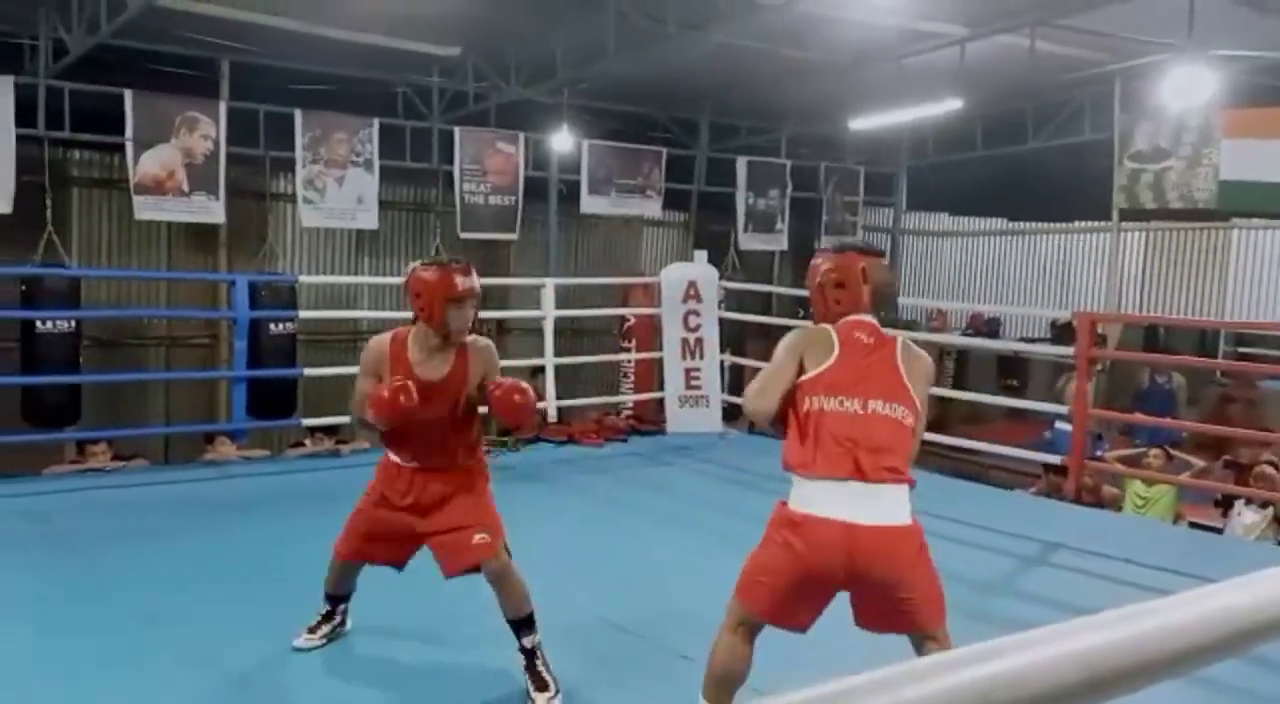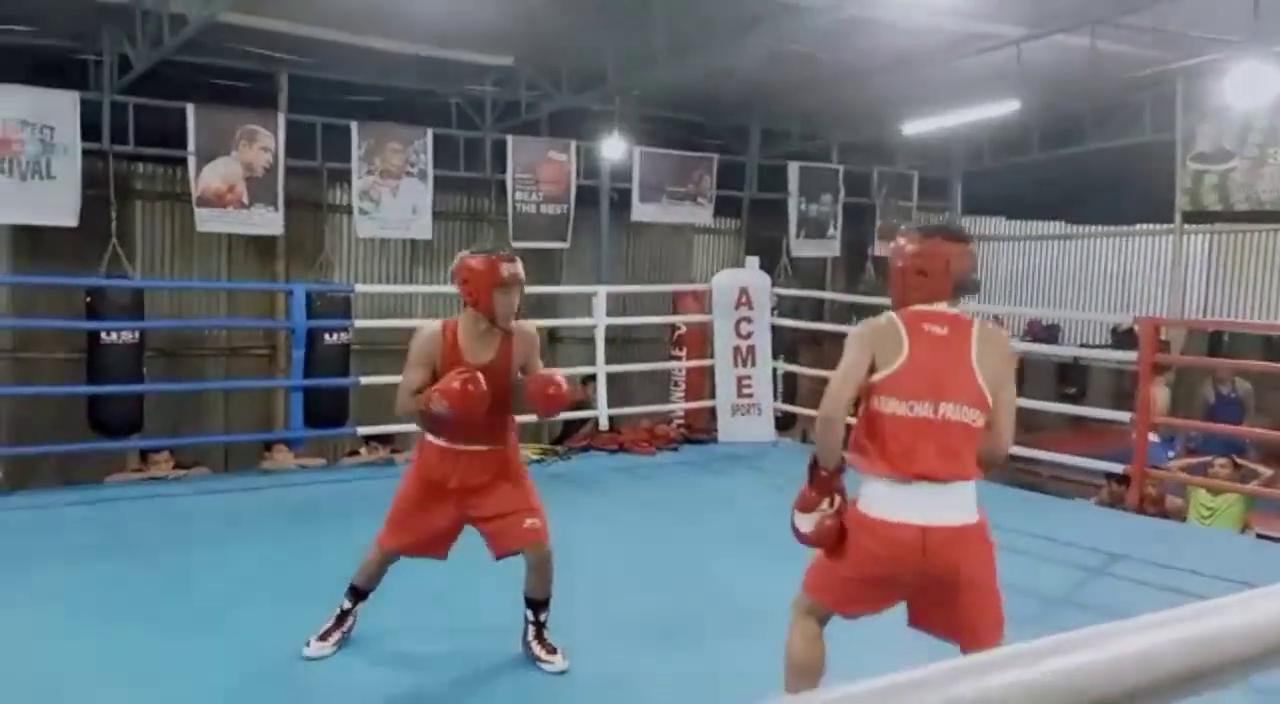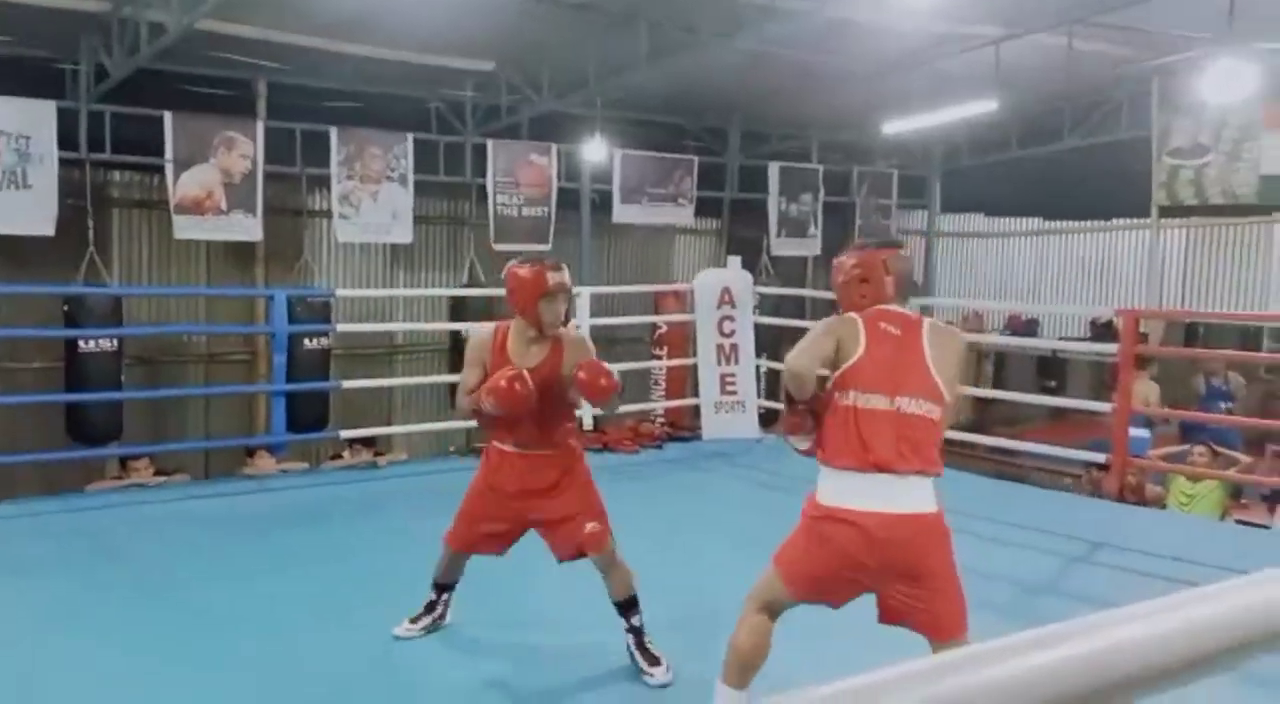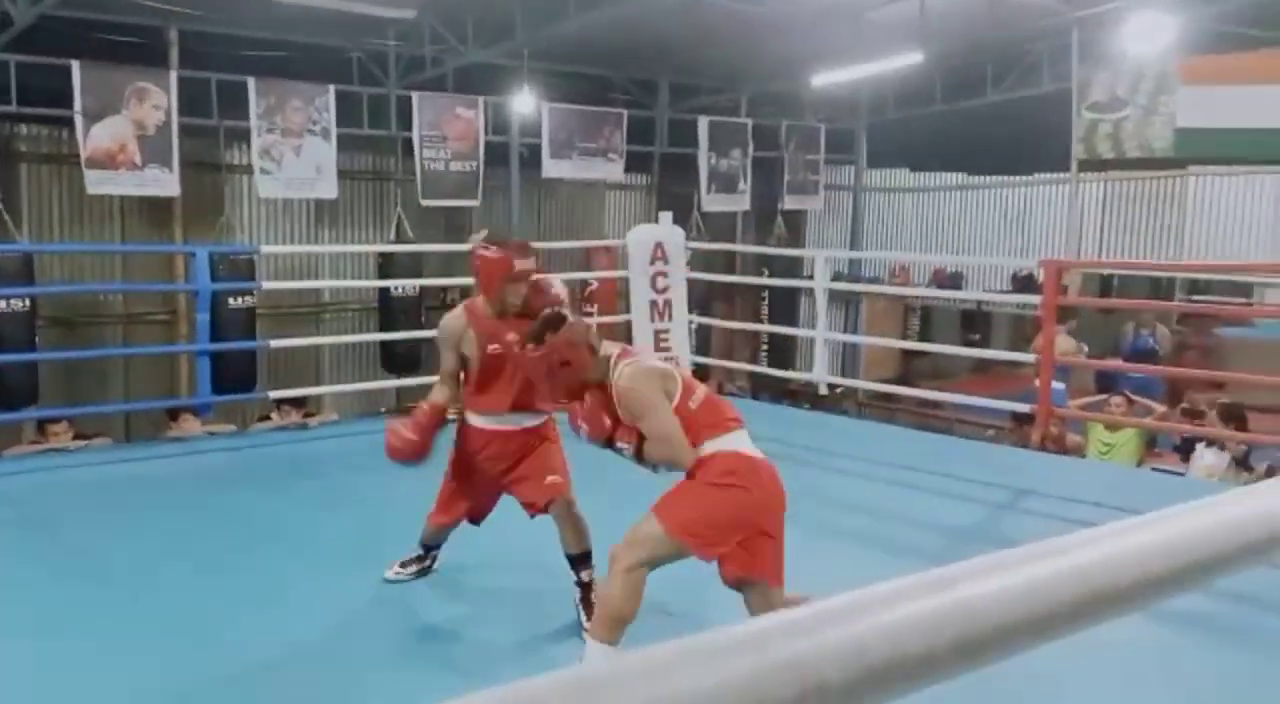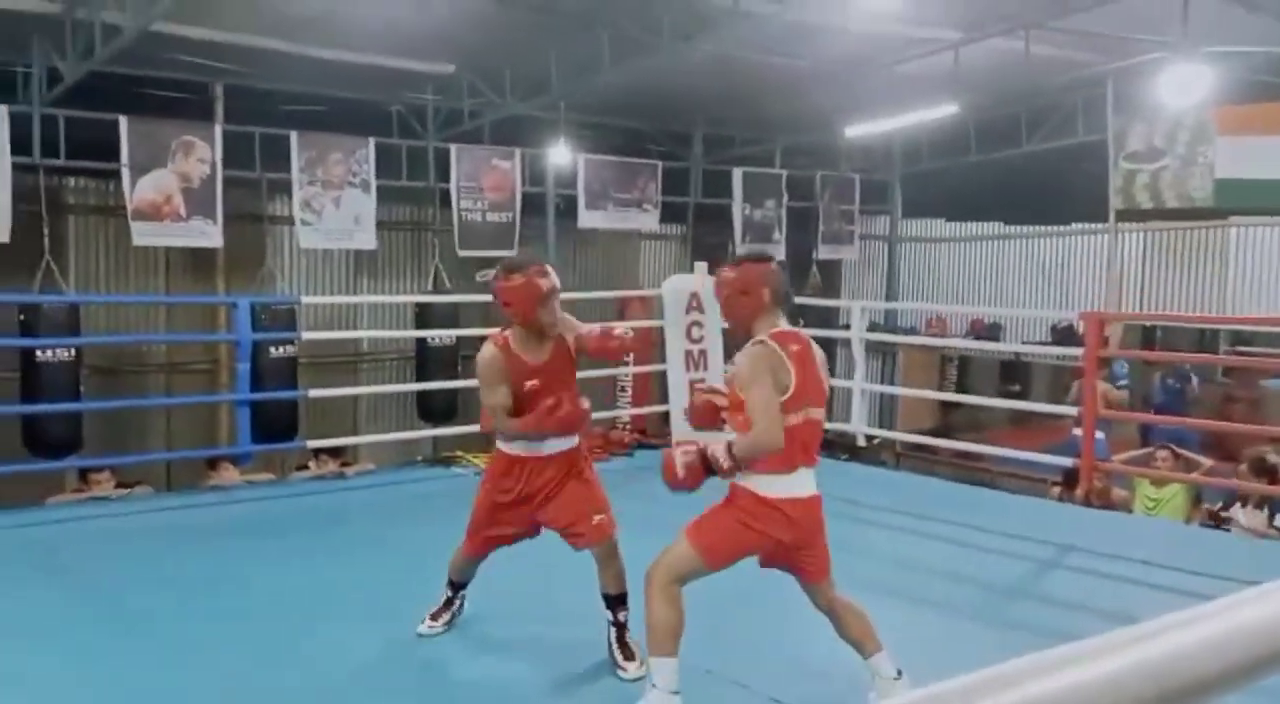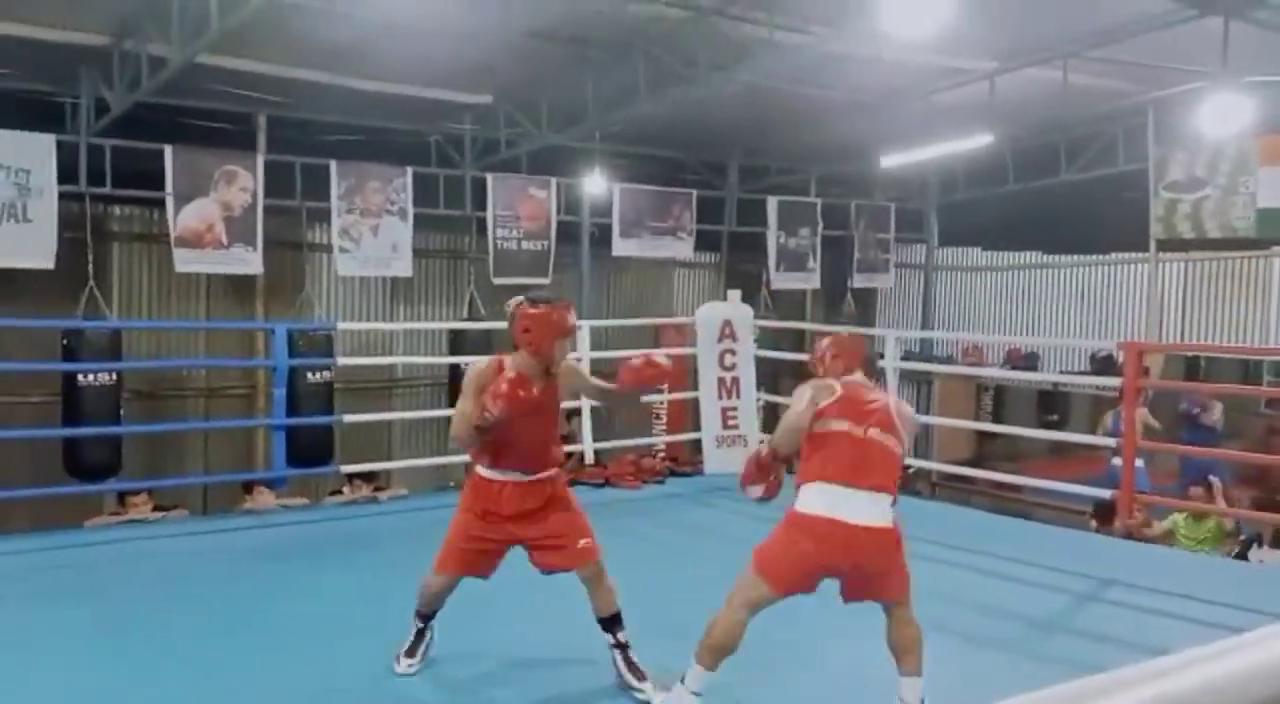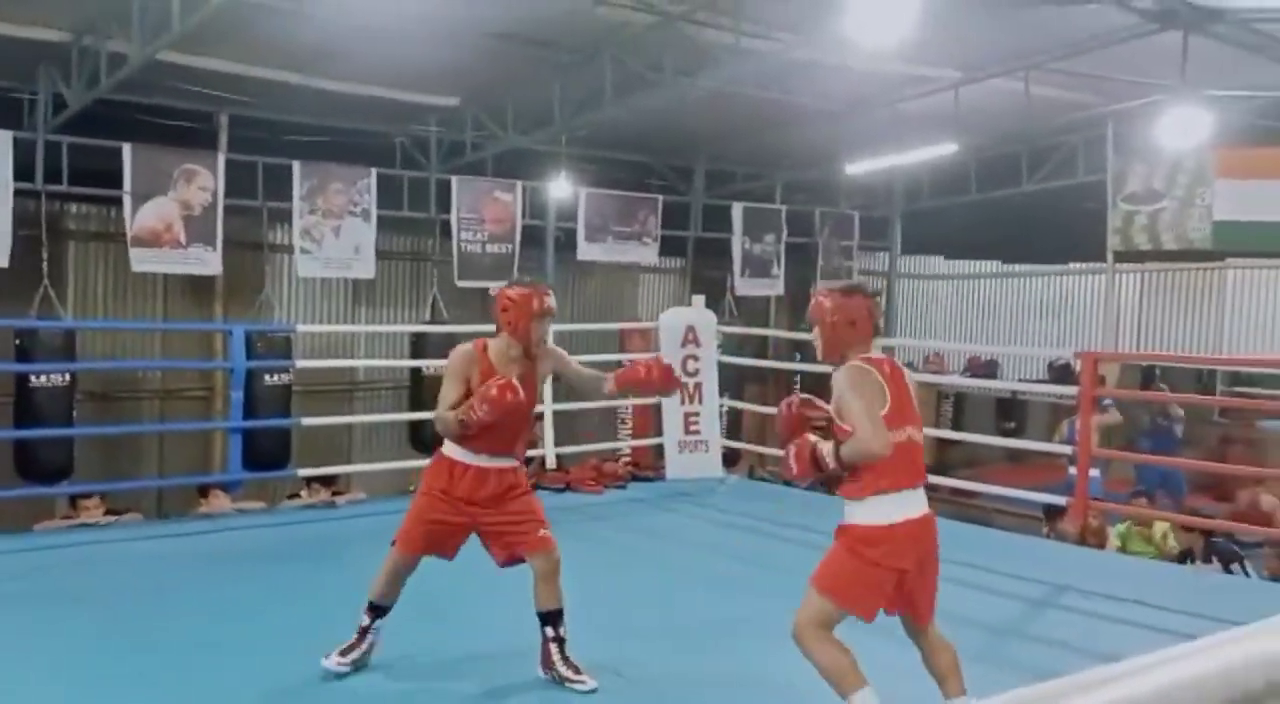
dt=0.4s
person 1, frame 1
left shoulder: (805, 341)
right shoulder: (917, 361)
left elbow: (758, 408)
right elbow: (904, 447)
left hip: (812, 525)
right hip: (893, 532)
left knee: (739, 626)
right knee: (934, 642)
person 1, frame 2
left shoulder: (877, 334)
right shoulder: (996, 346)
left elbow: (831, 412)
right elbow: (998, 448)
left wrist: (823, 474)
left hip: (879, 525)
right hip: (956, 530)
left knee: (807, 614)
right knee: (987, 656)
person 1, frame 3
left shoulder: (839, 330)
right shoulder: (949, 342)
left elbow: (796, 367)
right elbow: (934, 422)
left wrist: (801, 406)
left hip: (839, 518)
right hip: (916, 522)
left knee: (760, 607)
right knee: (953, 647)
person 1, frame 4
left shoulder: (629, 383)
right shoulder: (621, 357)
left elbow: (680, 456)
left wrist: (624, 442)
left hip: (732, 477)
right hip: (759, 481)
left knee: (627, 560)
right knee: (767, 607)
person 1, frame 5
left shoulder: (754, 359)
right shoulder: (811, 351)
left elbow: (767, 438)
left wrist: (714, 457)
right wrist: (728, 407)
left hip: (757, 504)
right hip: (802, 503)
left knee: (662, 576)
right knee: (825, 597)
person 1, frame 6
left shoulder: (816, 389)
right shoulder: (901, 412)
left elbow: (794, 425)
left wrist: (768, 458)
left hip: (816, 524)
right hip: (877, 532)
left knee: (741, 602)
right knee: (899, 608)
person 1, frame 7
left shoulder: (852, 375)
right shoulder: (897, 374)
left elbow: (875, 445)
left wrist: (824, 452)
right wrist: (832, 415)
left hip: (872, 531)
right hip: (917, 523)
left knee: (809, 628)
right knee: (922, 630)
person 2, frame 1
left shoulder: (480, 352)
right shoulder: (383, 350)
left elbow: (501, 403)
right elbow: (359, 413)
left wrist: (512, 404)
right wrist: (376, 413)
left hip: (460, 479)
right hip: (399, 475)
left knee: (498, 567)
right knee: (346, 557)
left ankle: (533, 658)
right ankle: (334, 615)
person 2, frame 2
left shoulder: (523, 337)
right shoulder: (432, 338)
left elbow: (536, 380)
right elbow: (407, 404)
left wrist: (549, 393)
right wrist: (436, 402)
left hip: (497, 461)
right hip: (440, 460)
left knee: (538, 549)
right knee: (388, 547)
left ankle: (535, 631)
right ankle: (344, 616)
person 2, frame 3
left shoulder: (574, 343)
right shoulder: (485, 341)
left elbow: (600, 396)
right elbow: (464, 406)
left wrist: (604, 391)
right wrist: (485, 403)
left hip: (558, 466)
right hip: (503, 461)
left knee: (604, 551)
right knee: (456, 544)
left ankle: (637, 638)
right ankle: (437, 606)
person 2, frame 4
left shoulder: (537, 304)
right shoulder: (458, 322)
right elbow: (446, 384)
left wrist: (559, 309)
right wrist: (425, 419)
left hip: (533, 433)
right hip: (481, 436)
left knee: (564, 505)
right knee: (445, 517)
left ankle: (587, 591)
right ankle: (426, 555)
person 2, frame 5
left shoulder: (565, 329)
right shoulder: (494, 356)
left elbow: (599, 341)
right elbow: (499, 425)
left wrist: (610, 341)
right wrist: (541, 423)
left hip: (567, 460)
right hip: (515, 466)
left knee: (605, 543)
right knee: (476, 544)
left ankle: (620, 632)
right ankle: (452, 600)
person 2, frame 6
left shoulder: (565, 373)
right shoulder: (483, 374)
left elbow: (609, 395)
right elbow: (460, 440)
left wrist: (630, 384)
right wrist: (484, 417)
left hip: (545, 489)
right hip: (492, 491)
left knee: (592, 568)
right knee: (444, 576)
left ankle: (623, 654)
right ankle: (421, 634)
person 2, frame 7
left shoulder: (546, 357)
right shoulder: (467, 357)
left elbow: (598, 384)
right elbow: (443, 425)
left wrist: (638, 378)
right wrist: (470, 414)
left hip: (507, 480)
right hip: (453, 475)
left knee: (548, 560)
right knee: (403, 556)
left ankle: (553, 653)
right ankle: (365, 634)
